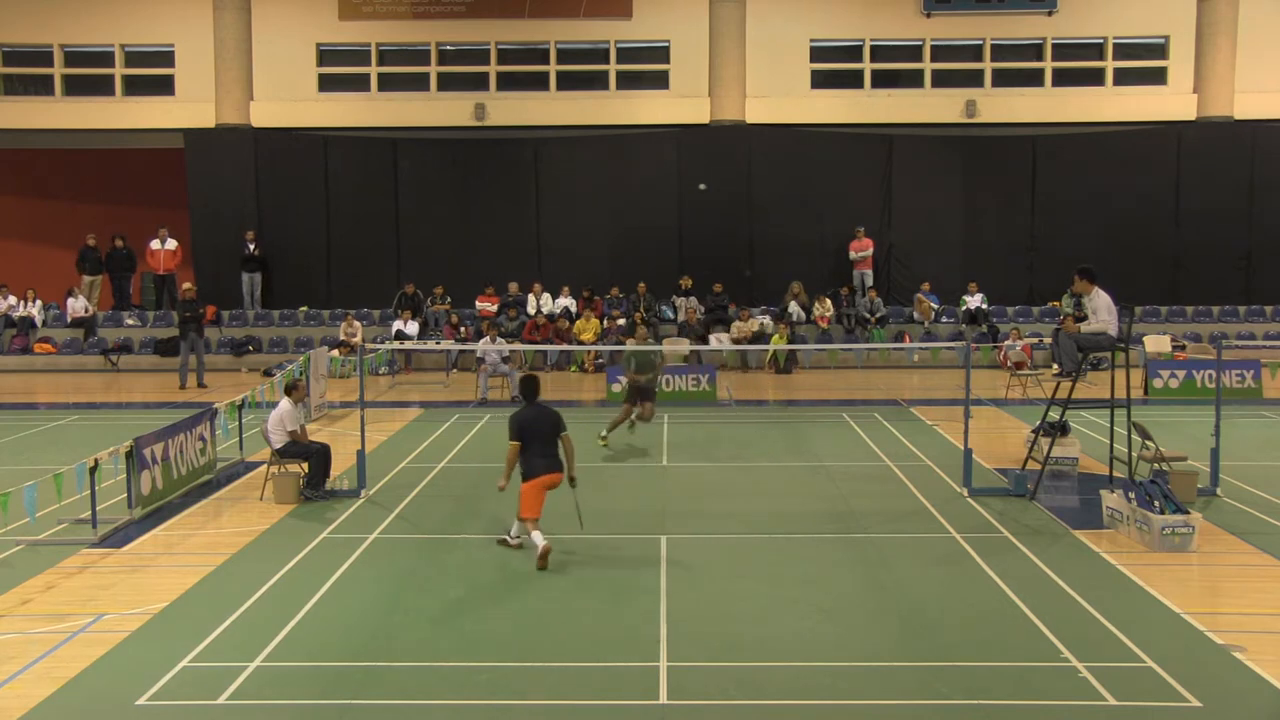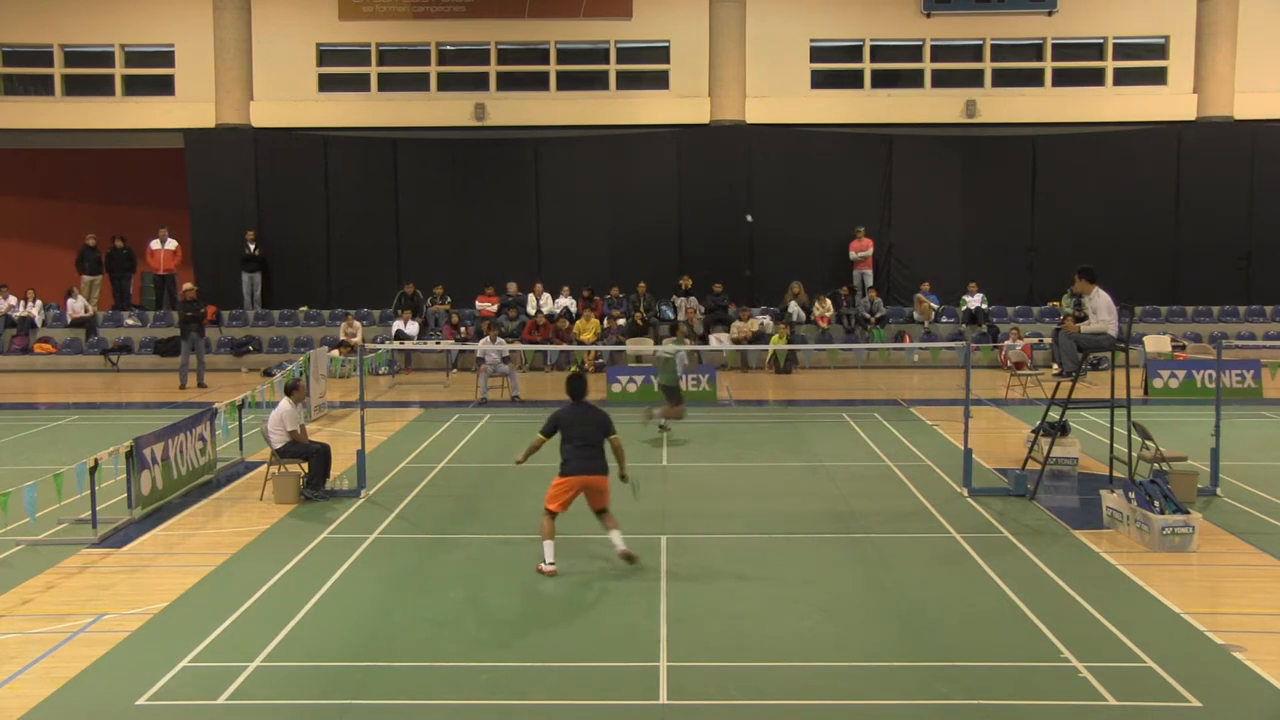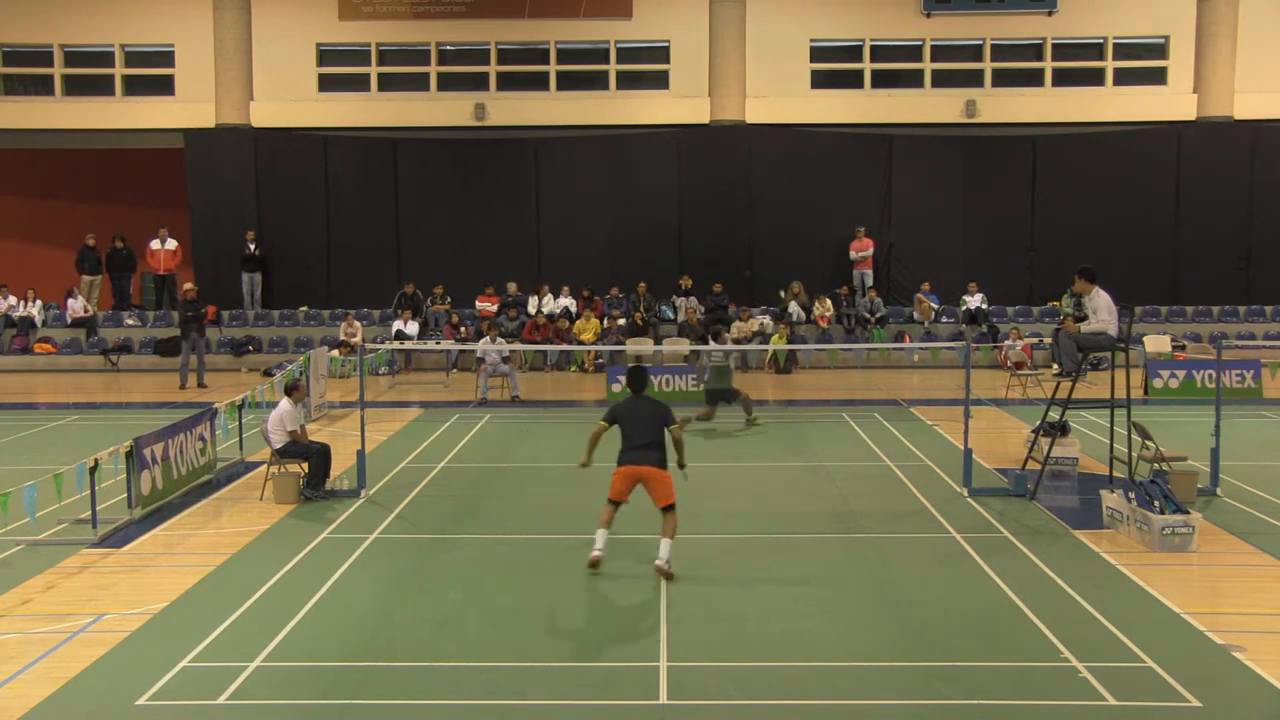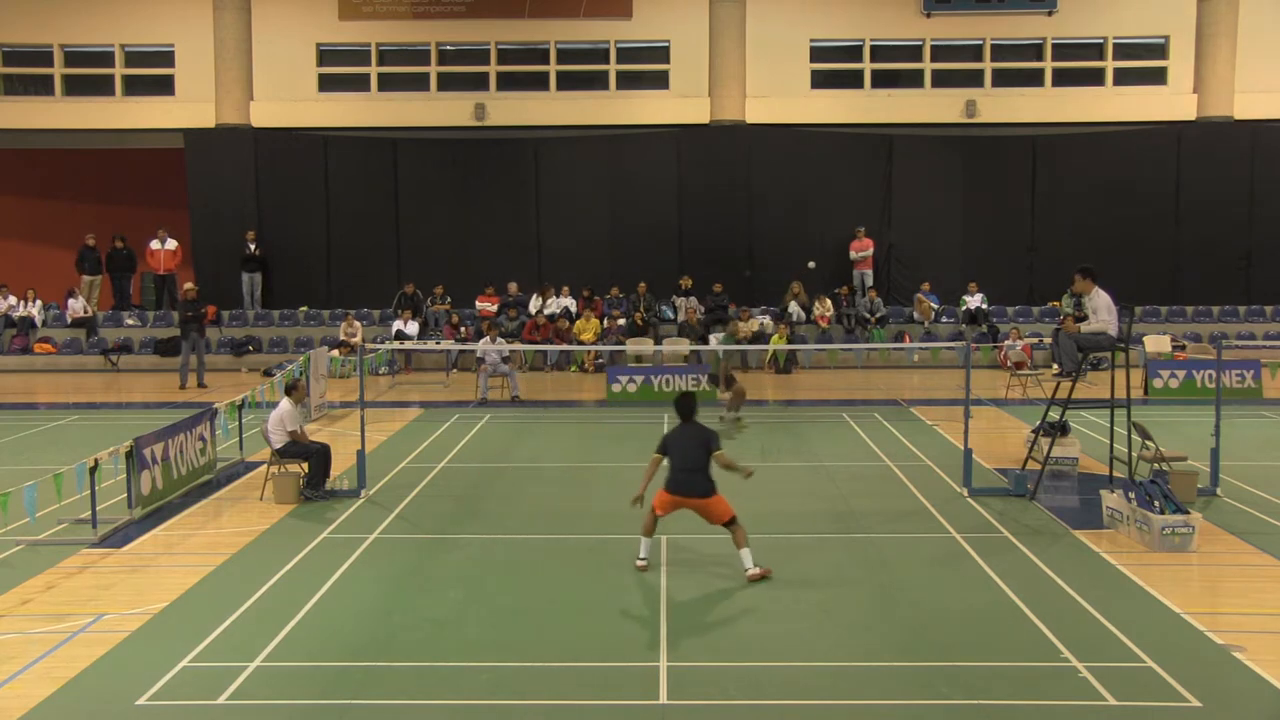
dt=0.3s
person 1, frame 1
left shoulder: (517, 418)
right shoulder: (553, 414)
left elbow: (514, 451)
right elbow: (567, 442)
left wrist: (505, 479)
right wrist: (571, 471)
left hip: (535, 473)
right hip: (557, 471)
left knee: (528, 520)
right knee: (526, 502)
left ankle: (541, 544)
right ankle: (514, 537)
person 1, frame 2
left shoulder: (559, 415)
right shoulder: (601, 415)
left elbow: (538, 442)
right elbow: (616, 445)
left wrist: (523, 457)
right wrist: (622, 469)
left hip: (571, 473)
right hip: (599, 473)
left knee: (548, 515)
right knee: (603, 512)
left ankle: (549, 563)
right ankle: (621, 547)
person 1, frame 3
left shoulder: (618, 407)
right shoulder: (661, 408)
left elbow: (596, 432)
right elbow: (677, 436)
left wrist: (587, 457)
right wrist: (681, 459)
left hip: (626, 465)
right hip: (655, 466)
left knee: (611, 506)
right knee: (669, 513)
left ankle: (598, 550)
right ankle: (662, 560)
person 1, frame 4
left shoulder: (669, 436)
right shoulder: (708, 434)
left elbow: (654, 463)
right elbow: (721, 460)
left wrist: (642, 491)
right wrist: (742, 470)
left hip: (674, 491)
right hip: (703, 493)
left knee: (653, 512)
right knee: (734, 526)
left ankle: (643, 558)
right ankle: (751, 569)
